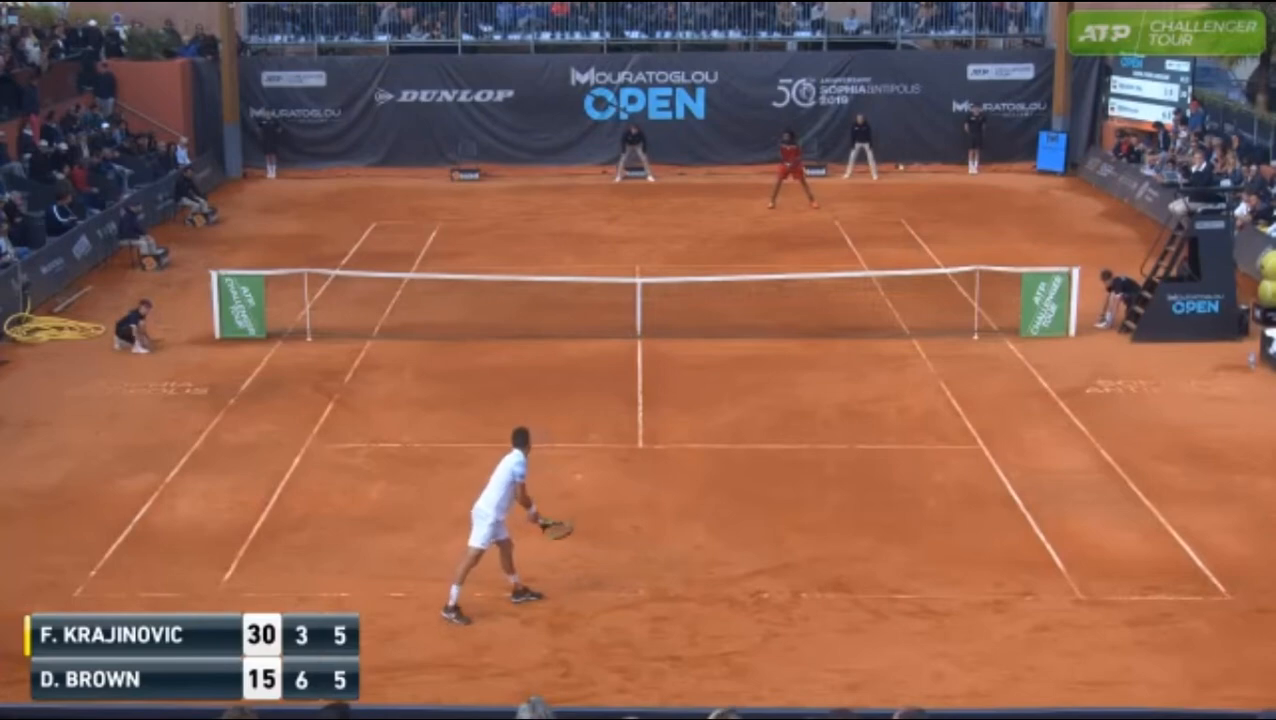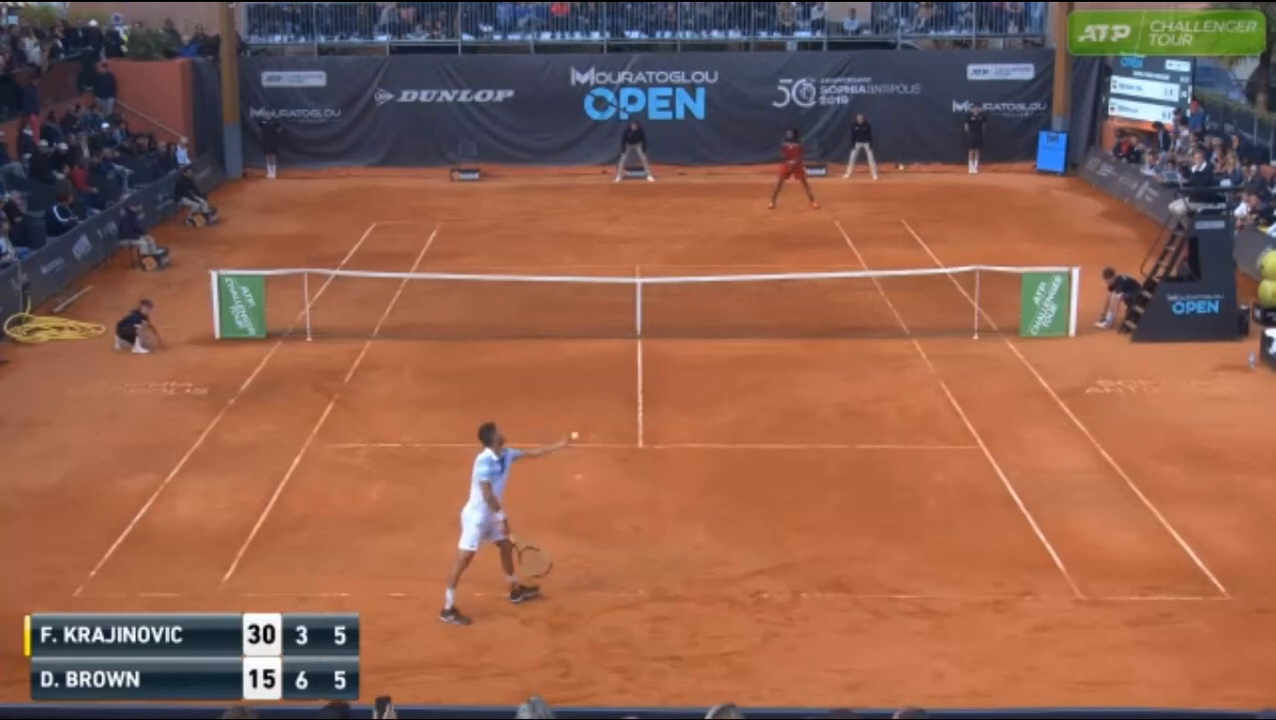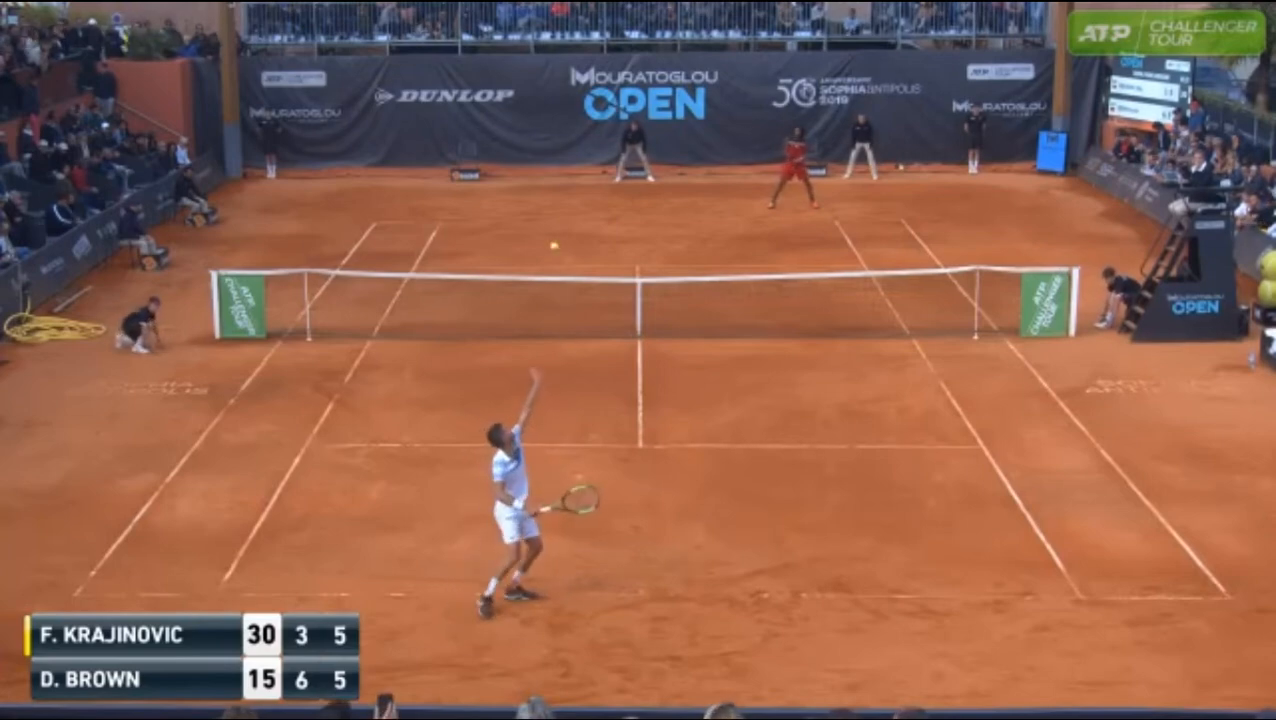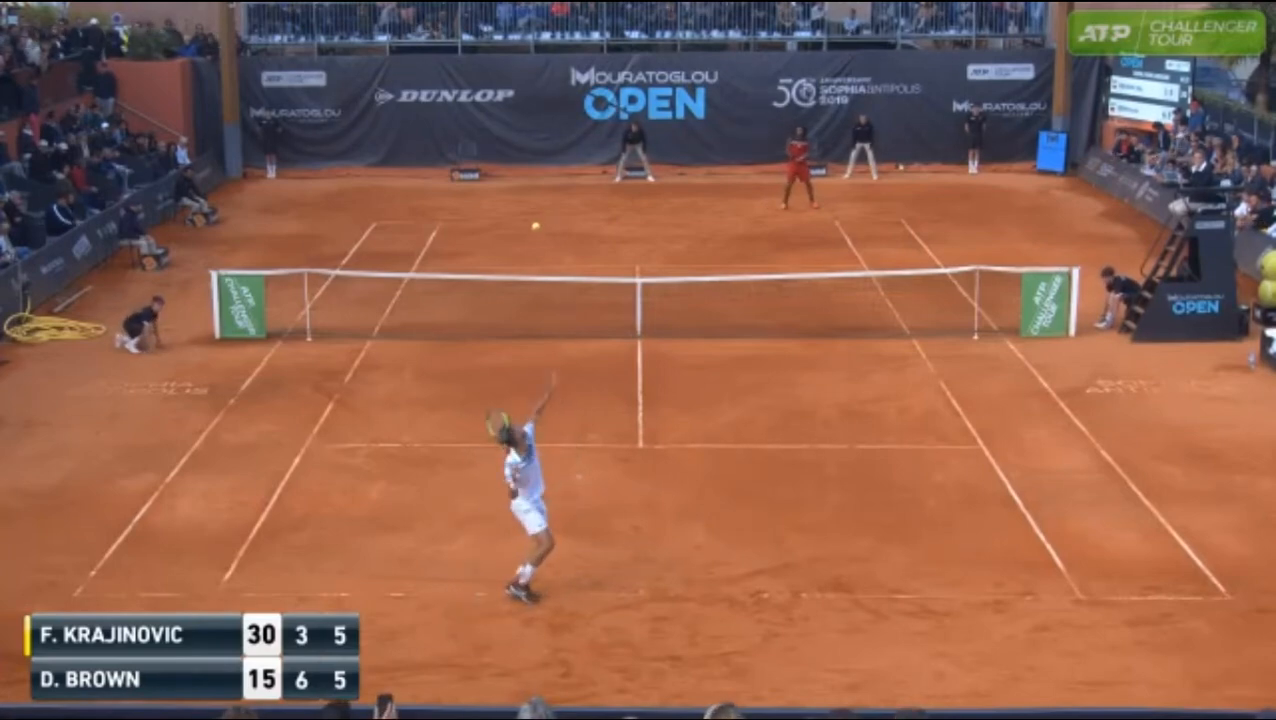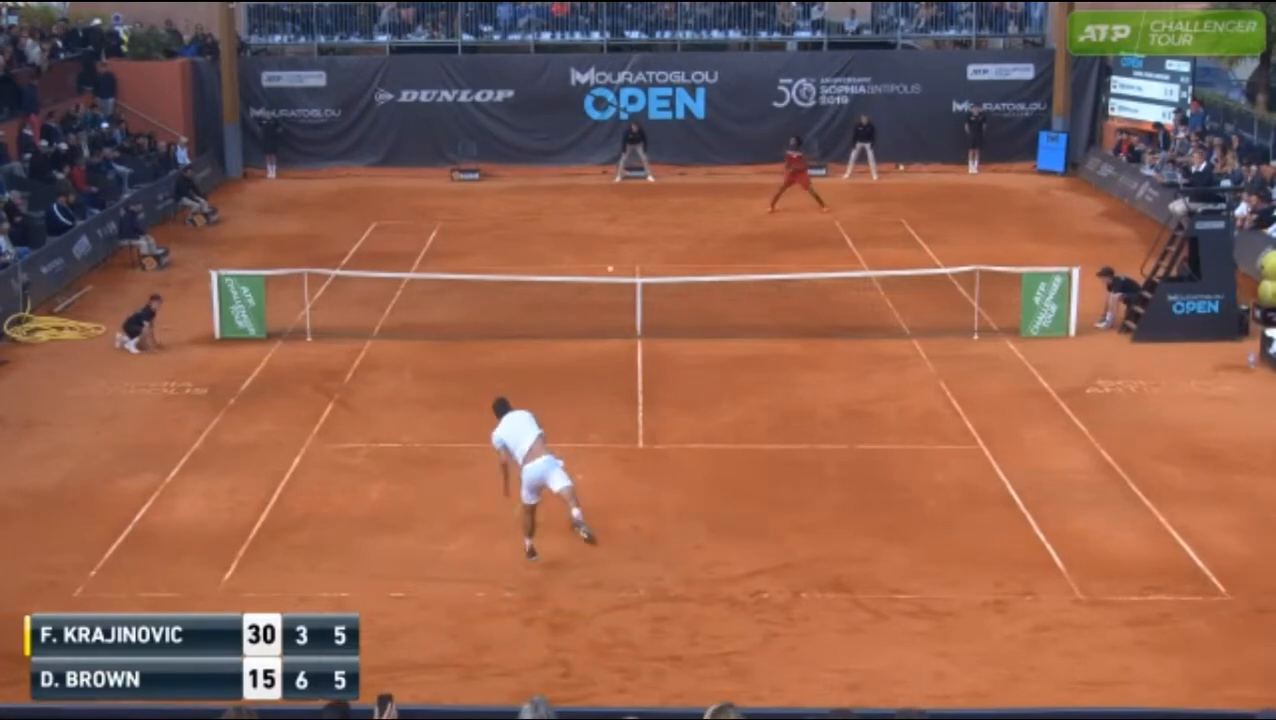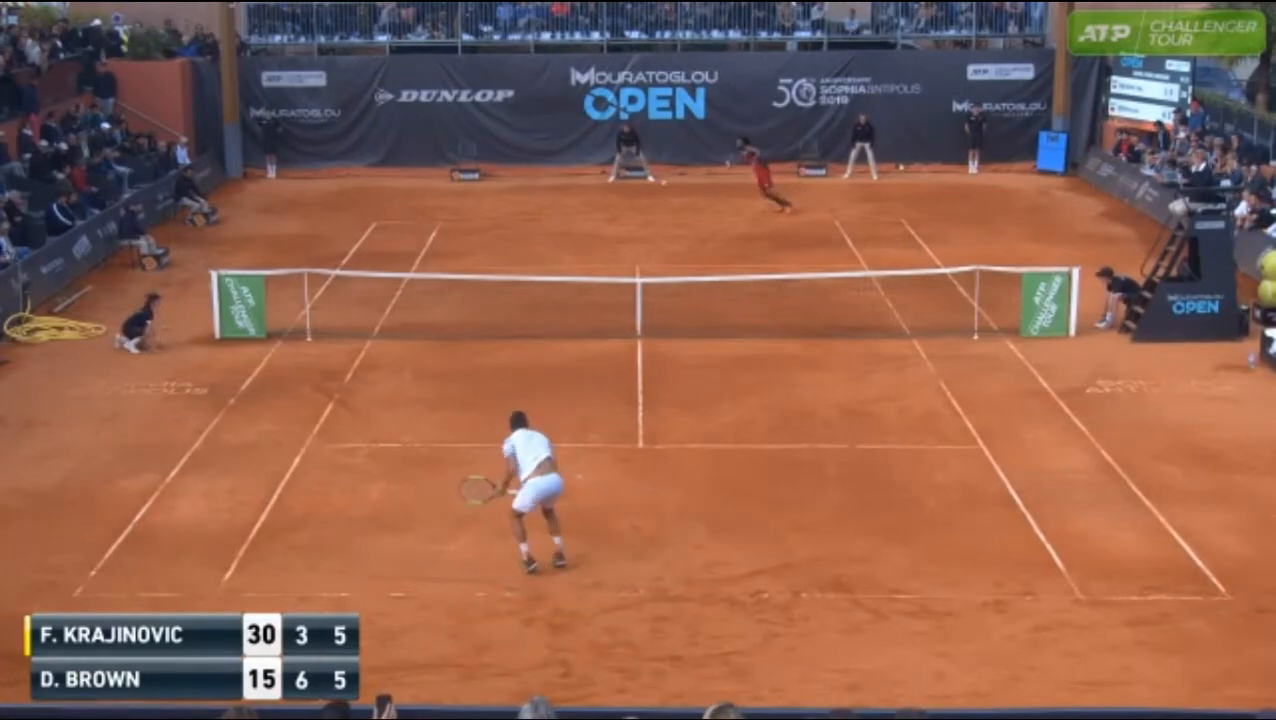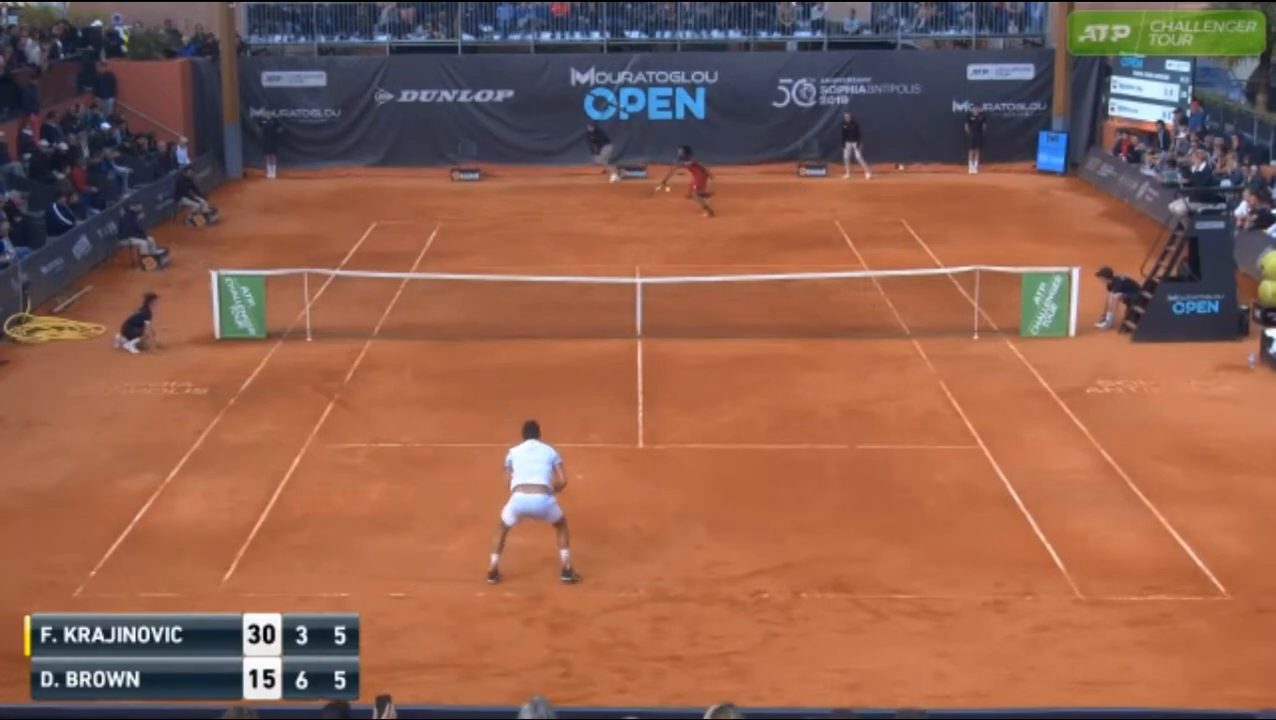
dt=0.4s
person 1, frame 1
left shoulder: (513, 459)
right shoulder: (519, 461)
left elbow: (514, 494)
right elbow: (521, 495)
left wrist: (529, 510)
right wrist: (532, 510)
left hip: (492, 513)
right hip: (487, 514)
left knee: (507, 546)
right knee: (472, 557)
left ankle: (518, 590)
right ankle: (451, 606)
person 1, frame 2
left shoulder: (505, 455)
right shoulder: (484, 461)
left elbow: (531, 453)
right elbow: (487, 495)
left wrist: (556, 446)
right wrist: (502, 517)
left hip: (490, 517)
right hip: (476, 517)
left knee: (507, 546)
right knee: (463, 560)
left ankle: (515, 589)
right ankle: (448, 609)
person 1, frame 3
left shoulder: (515, 442)
right shoulder: (499, 462)
left elbow: (526, 410)
right elbow: (500, 495)
left wrist: (536, 384)
right wrist: (522, 505)
left hip: (521, 509)
right hip: (507, 512)
left knee: (536, 547)
right knee: (514, 556)
left ankle: (514, 588)
right ankle: (486, 596)
person 1, frame 4
left shoulder: (528, 437)
right shoulder: (512, 463)
left elbow: (536, 413)
right elbow: (512, 496)
left wrist: (550, 392)
right wrist: (513, 482)
left hip: (536, 503)
right hip: (526, 506)
left knee: (543, 545)
right knee: (547, 543)
left ankle: (517, 581)
right ankle: (520, 584)
person 1, frame 5
left shoulder: (497, 433)
right shoulder: (523, 415)
left elbow: (504, 461)
left wrist: (505, 483)
left hip: (529, 471)
right hip: (546, 463)
left knee: (528, 510)
right knee: (569, 494)
left ankle: (529, 548)
right ankle: (578, 522)
person 1, frame 6
left shoulder: (510, 441)
right shoulder: (542, 437)
left elbow: (511, 468)
left wrist: (503, 486)
left hip: (535, 485)
right hip: (554, 480)
left knee: (515, 516)
right knee: (548, 513)
left ankle: (528, 559)
right ankle: (559, 555)
person 1, frame 7
left shoulder: (513, 452)
right shoulder: (550, 451)
left elbow: (509, 483)
right elbow: (563, 482)
left hip: (519, 499)
right hip: (542, 500)
left knee: (502, 528)
right knee: (561, 525)
left ankle: (493, 571)
right ankle: (567, 570)
